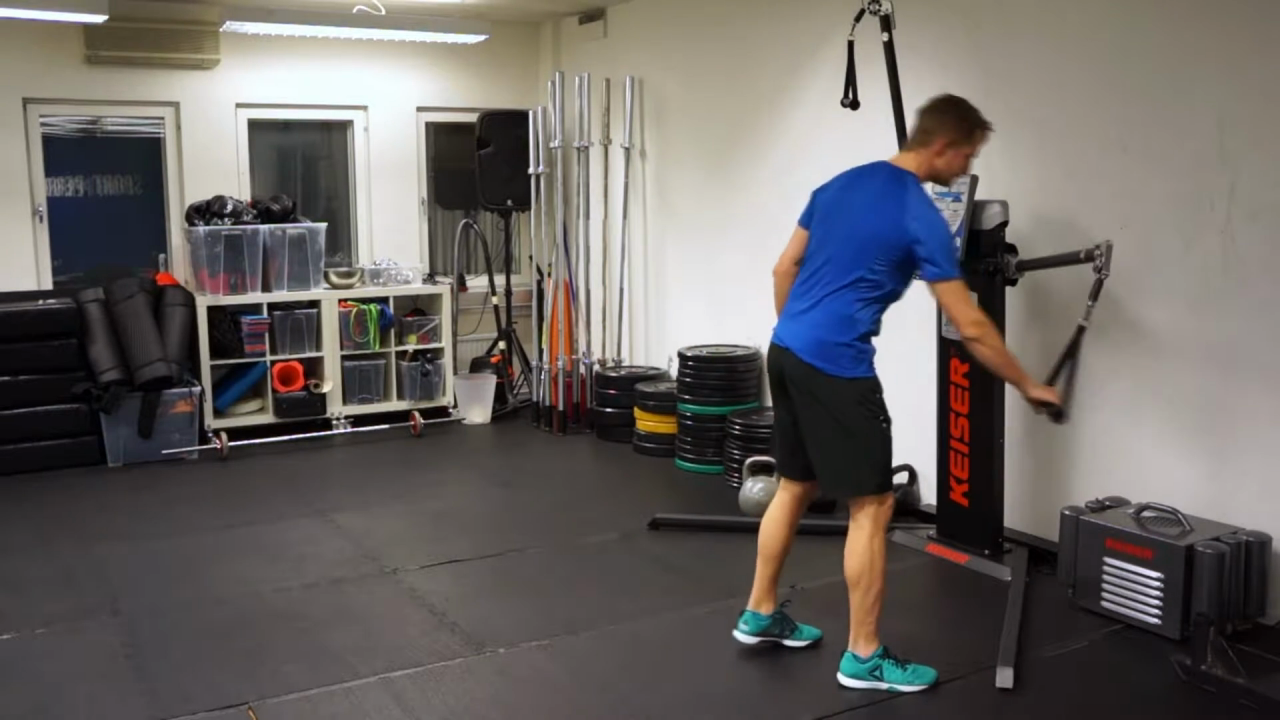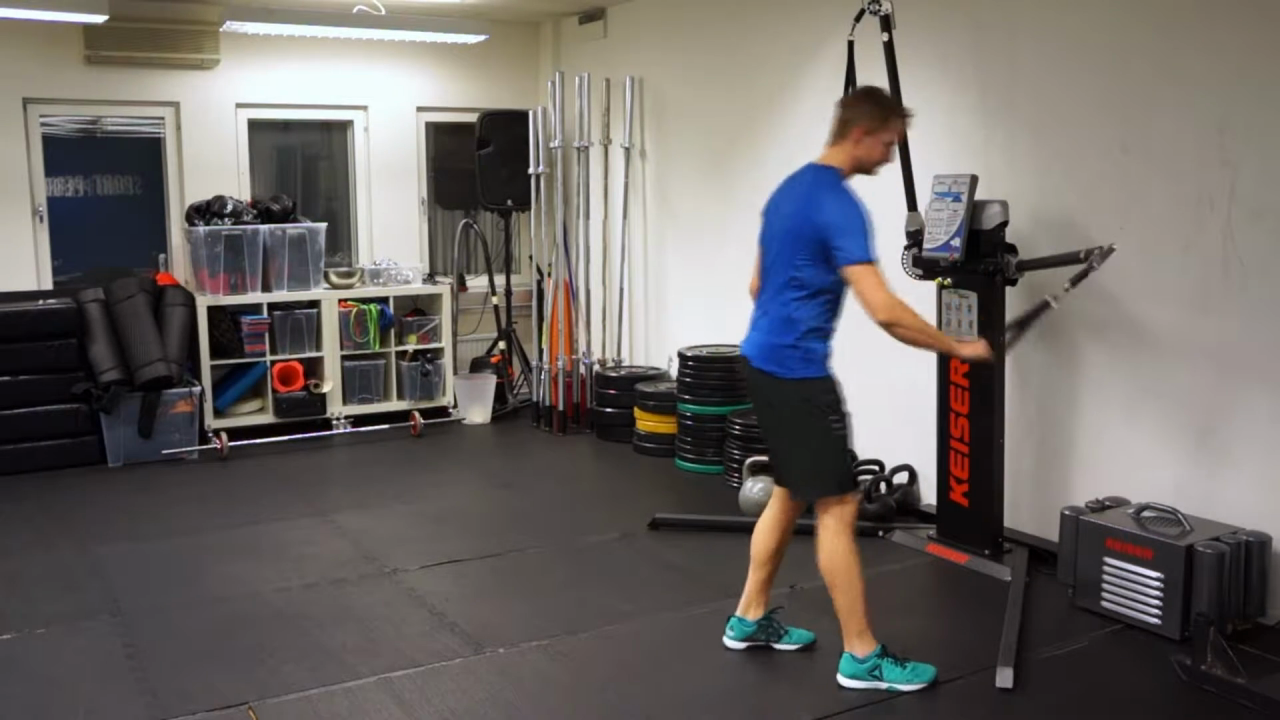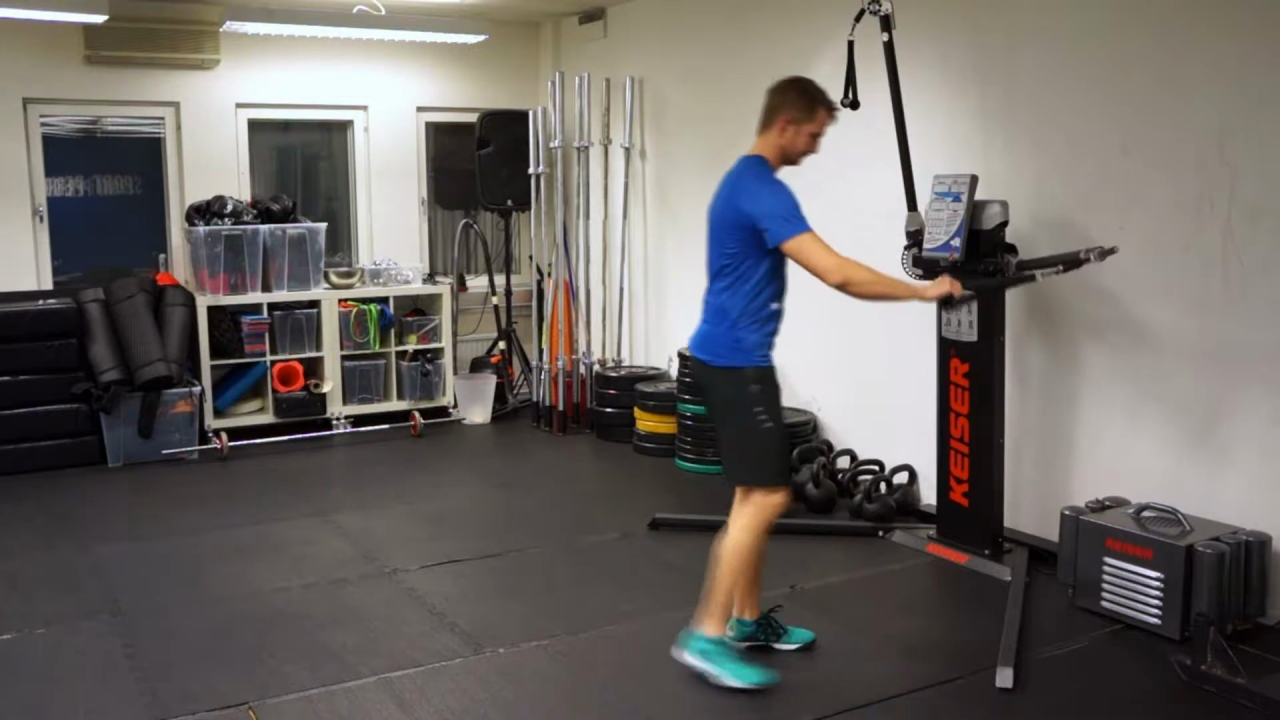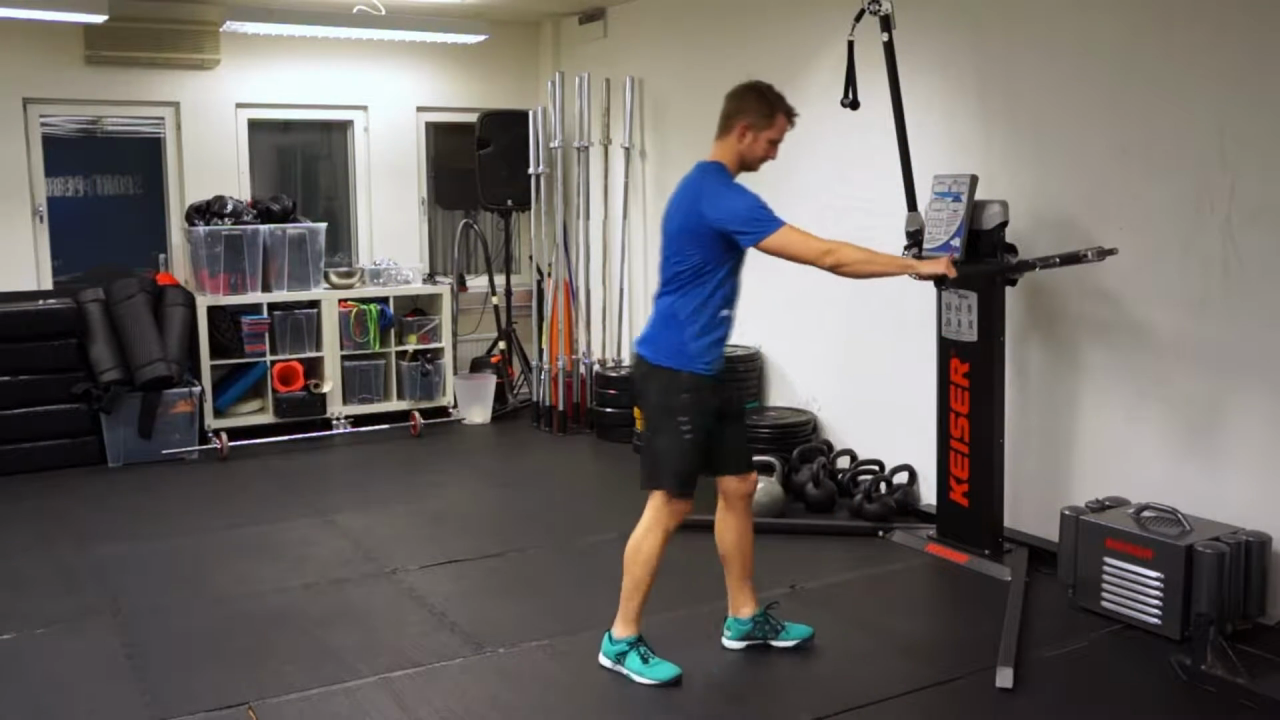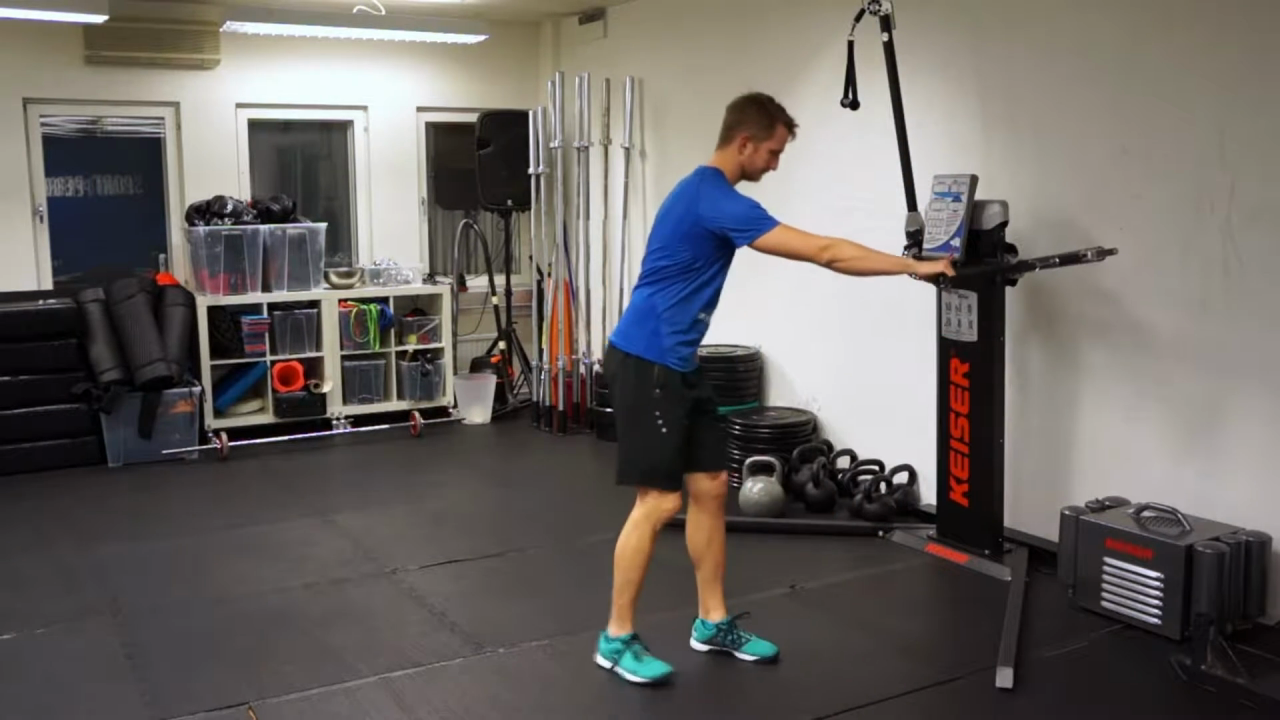
dt=0.3s
person 1, frame 1
left shoulder: (839, 185)
right shoulder: (921, 219)
left elbow: (785, 268)
right elbow: (971, 327)
right wrist: (1028, 385)
left hip: (787, 352)
right hip: (837, 368)
left knee: (796, 487)
right knee: (872, 507)
left ankle: (759, 613)
right ankle: (863, 656)
person 1, frame 2
left shoulder: (790, 190)
right shoulder: (838, 205)
left elbow: (759, 283)
right elbow: (884, 310)
right wrist: (956, 347)
left hip: (766, 359)
right hip: (793, 370)
left knee: (794, 494)
right knee: (836, 506)
left ankle: (749, 618)
right ankle: (862, 654)
person 1, frame 3
left shoulder: (743, 181)
right shoulder: (762, 190)
right elbow: (836, 273)
right wrist: (922, 290)
left hip: (730, 355)
right hip: (735, 360)
left knee: (754, 492)
right knee: (767, 498)
left ankle: (747, 618)
right ankle: (708, 633)
person 1, frame 4
left shoulder: (704, 187)
right shoulder: (722, 198)
right elbow: (826, 256)
right wrist: (915, 266)
left hip: (700, 367)
right hip: (672, 370)
left knee: (739, 486)
right knee: (669, 507)
left ankle: (748, 616)
right ankle: (621, 639)
person 1, frame 5
left shoulder: (703, 193)
right shoulder: (716, 201)
right elbow: (823, 252)
right wrist: (914, 267)
left hip: (675, 363)
right hip: (646, 362)
left knee: (710, 490)
right knee: (659, 502)
left ankle: (713, 623)
right ankle: (617, 636)
